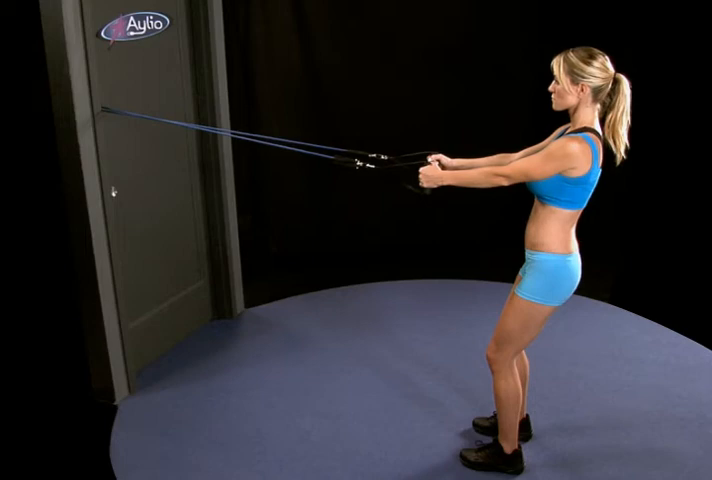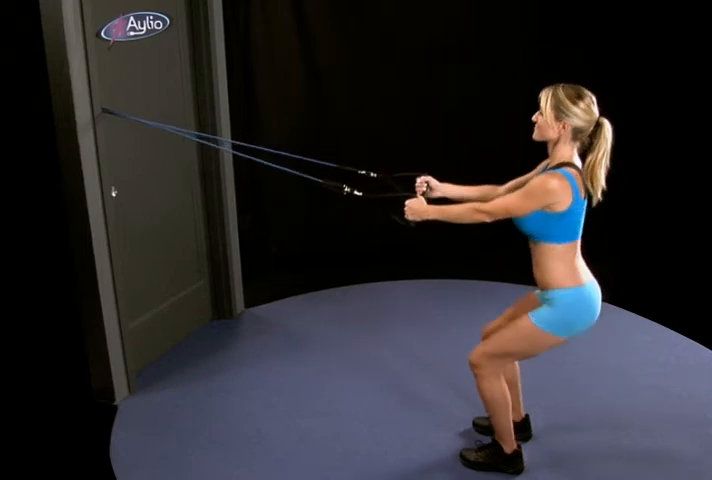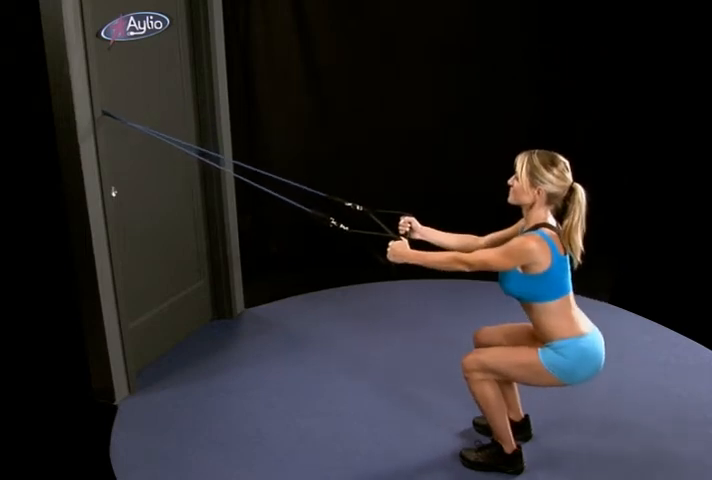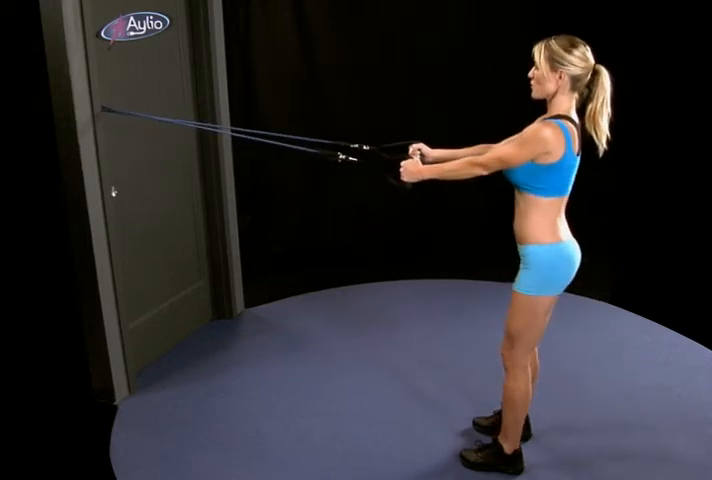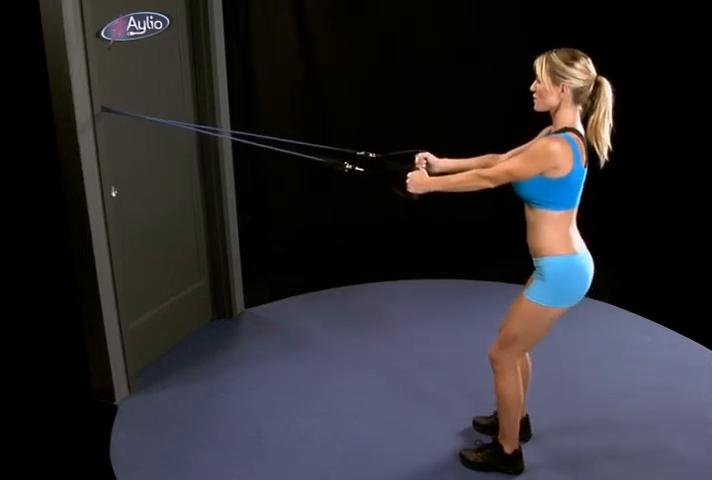
dt=1s
person 1, frame 1
left shoulder: (576, 148)
right shoulder: (572, 134)
left elbow: (504, 176)
right elbow: (513, 158)
left wrist: (444, 179)
right wrist: (454, 163)
left hip: (550, 268)
right hip: (546, 261)
left knee: (499, 355)
right knee: (511, 345)
left ankle: (507, 451)
right ankle: (516, 419)
person 1, frame 2
left shoulder: (555, 184)
right shoulder: (558, 169)
left elbow: (486, 212)
right elbow: (499, 192)
left wrist: (428, 211)
right wrist: (443, 189)
left hip: (568, 304)
right hip: (565, 293)
left knee: (482, 360)
right knee: (494, 338)
left ankle: (507, 452)
right ankle: (517, 419)
person 1, frame 3
left shoulder: (533, 245)
right shoulder: (537, 227)
left elbow: (466, 263)
right elbow: (478, 243)
left wrist: (409, 256)
right wrist: (424, 233)
left hip: (573, 354)
right hip: (568, 338)
left knee: (474, 365)
right knee: (484, 339)
left ankle: (507, 452)
right ankle: (516, 421)
person 1, frame 4
left shoulder: (548, 132)
right shoulder: (559, 124)
left elbow: (484, 165)
right elbow: (494, 150)
left wrist: (423, 172)
right wrist: (436, 154)
left hip: (546, 257)
right hip: (552, 252)
left knee: (514, 355)
right knee: (523, 348)
left ankle: (507, 452)
right ankle: (514, 419)
person 1, frame 5
left shoulder: (555, 147)
right shoulder: (561, 136)
left elbow: (489, 179)
right elbow: (499, 160)
left wrist: (430, 184)
right wrist: (443, 164)
left hip: (561, 272)
right hip: (561, 265)
left knee: (502, 355)
right knee: (511, 340)
left ankle: (507, 451)
right ankle: (516, 420)
